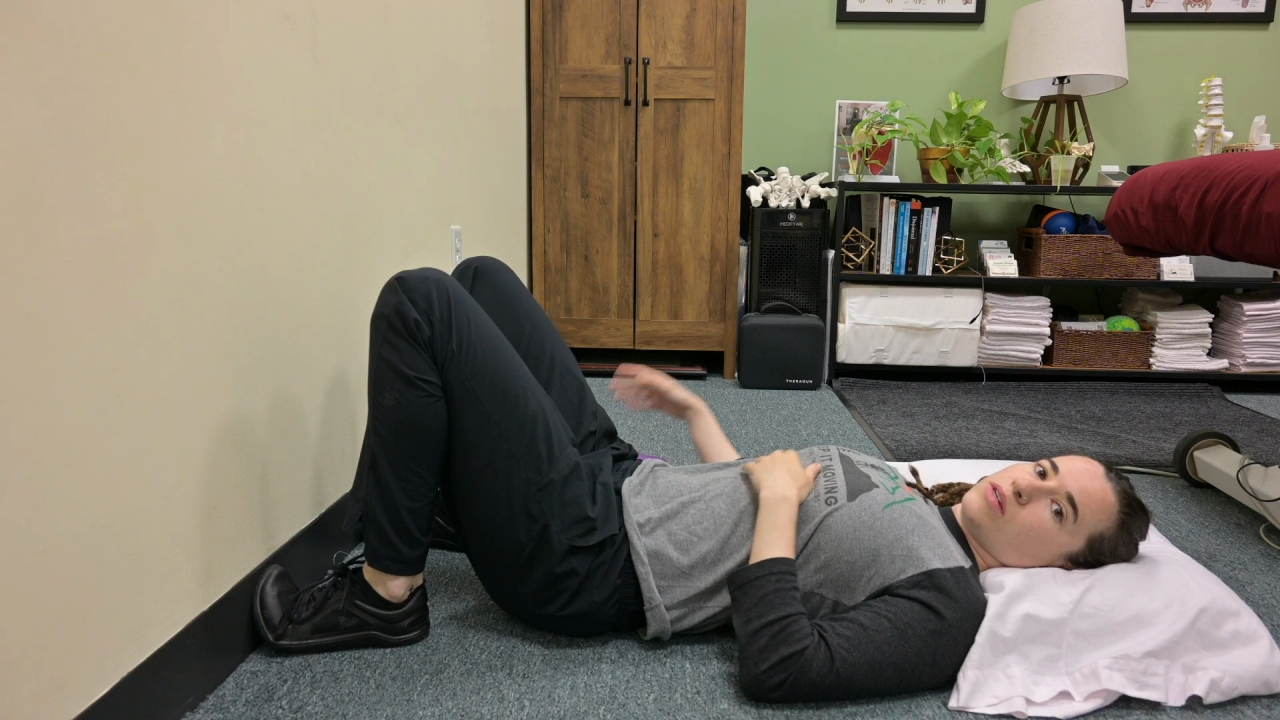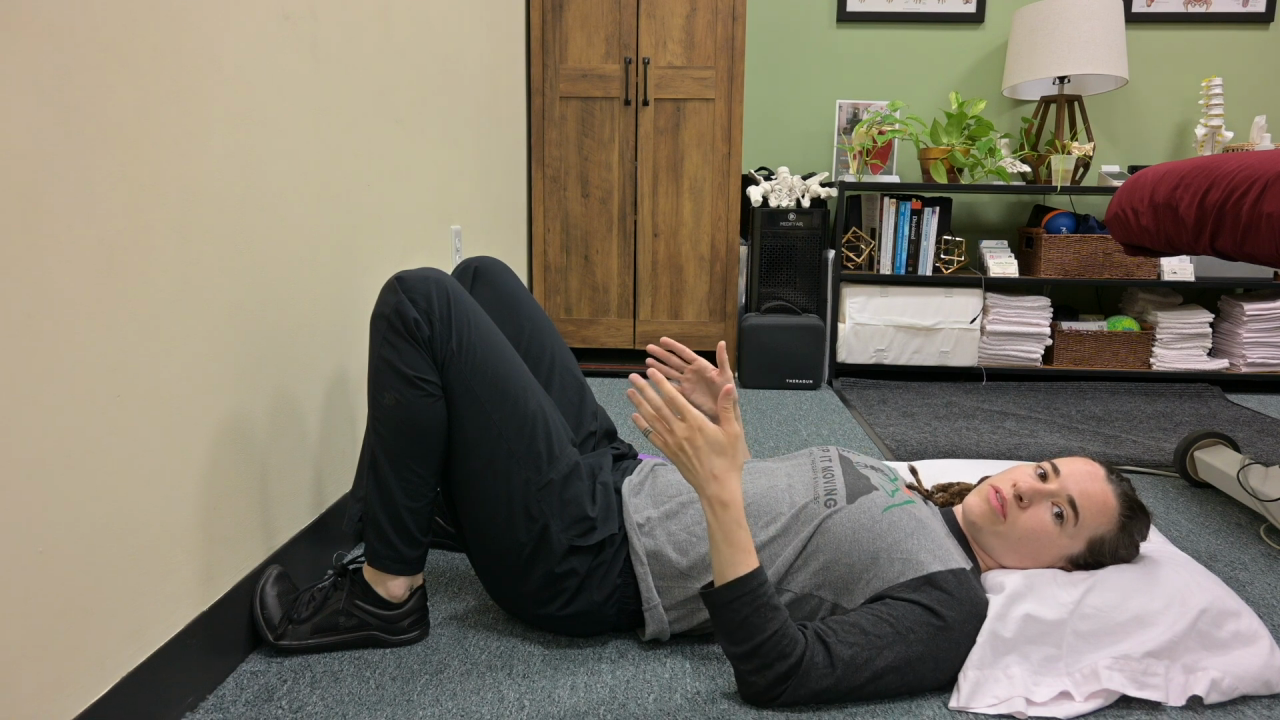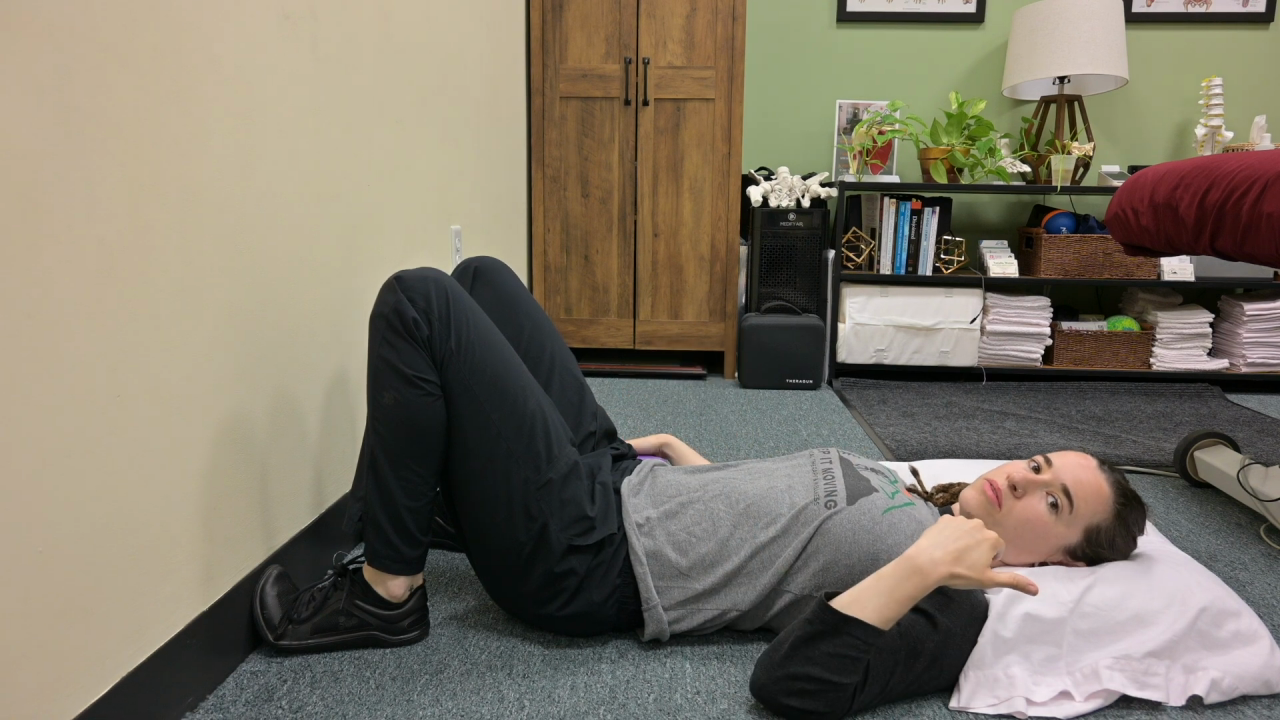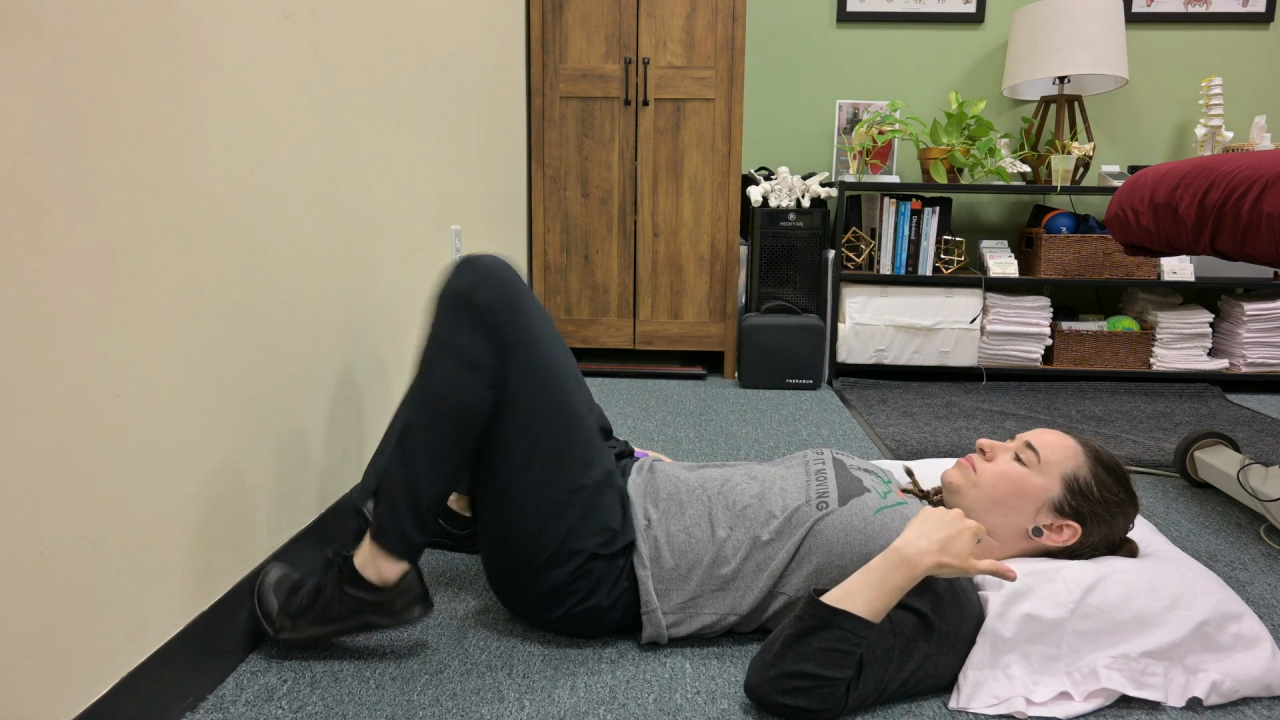
dt=1s
person 1, frame 1
left shoulder: (947, 603)
right shoulder: (913, 503)
left elbow: (775, 666)
left wrist: (780, 499)
right wrist: (692, 409)
left hip: (581, 559)
right hip: (623, 481)
left knee: (420, 303)
right knee: (480, 278)
left ankle: (384, 594)
right ankle: (439, 502)
person 1, frame 2
left shoulder: (949, 605)
right shoulder: (908, 493)
left elbow: (775, 672)
left wrist: (717, 491)
right wrist: (726, 424)
left hip: (584, 559)
right hip: (618, 481)
left knee: (419, 302)
right knee: (479, 277)
left ankle: (383, 596)
right ankle: (440, 502)
person 1, frame 3
left shoulder: (947, 609)
right shoulder: (907, 491)
left wrist: (923, 568)
right wrist: (676, 451)
left hip: (583, 559)
right hip: (619, 484)
left knee: (419, 302)
right knee: (481, 278)
left ankle: (385, 593)
right ankle: (444, 498)
person 1, frame 4
left shoulder: (942, 602)
right shoulder: (905, 494)
left wrist: (909, 559)
right wrist: (650, 463)
left hip: (586, 567)
right hip: (627, 490)
left knee: (481, 296)
right knee: (487, 278)
left ankle: (379, 575)
right ankle: (461, 503)
